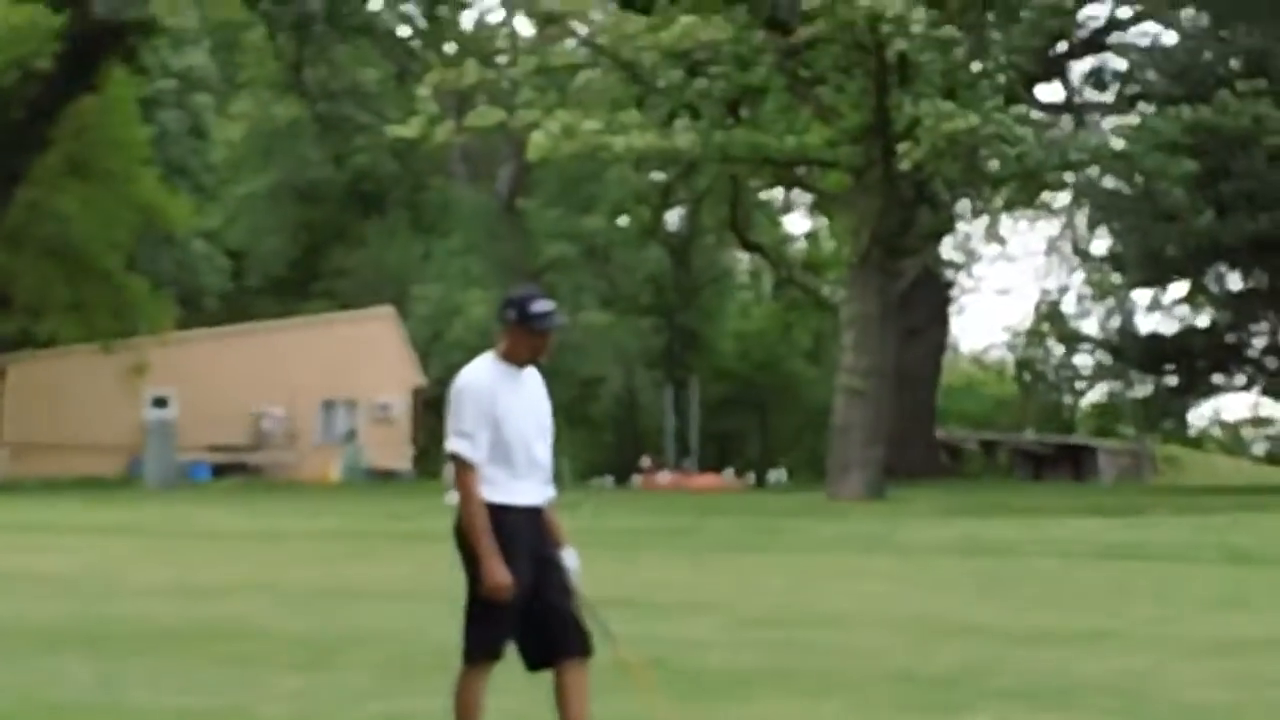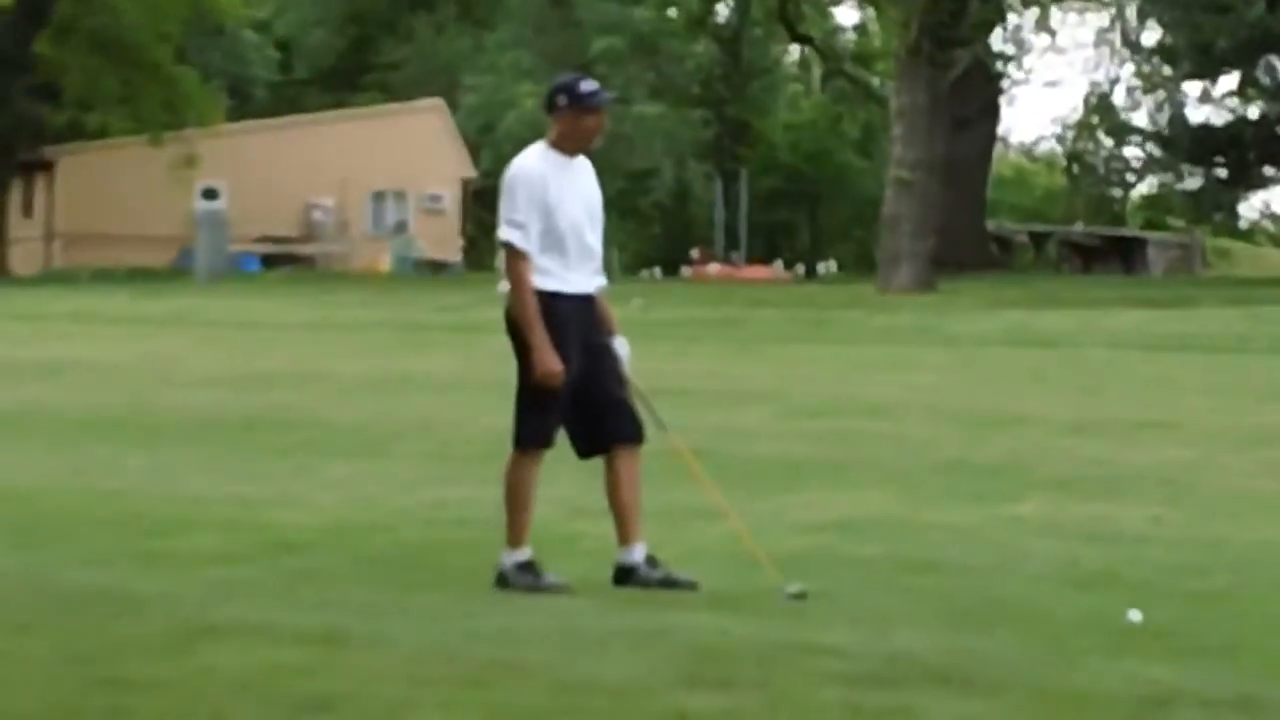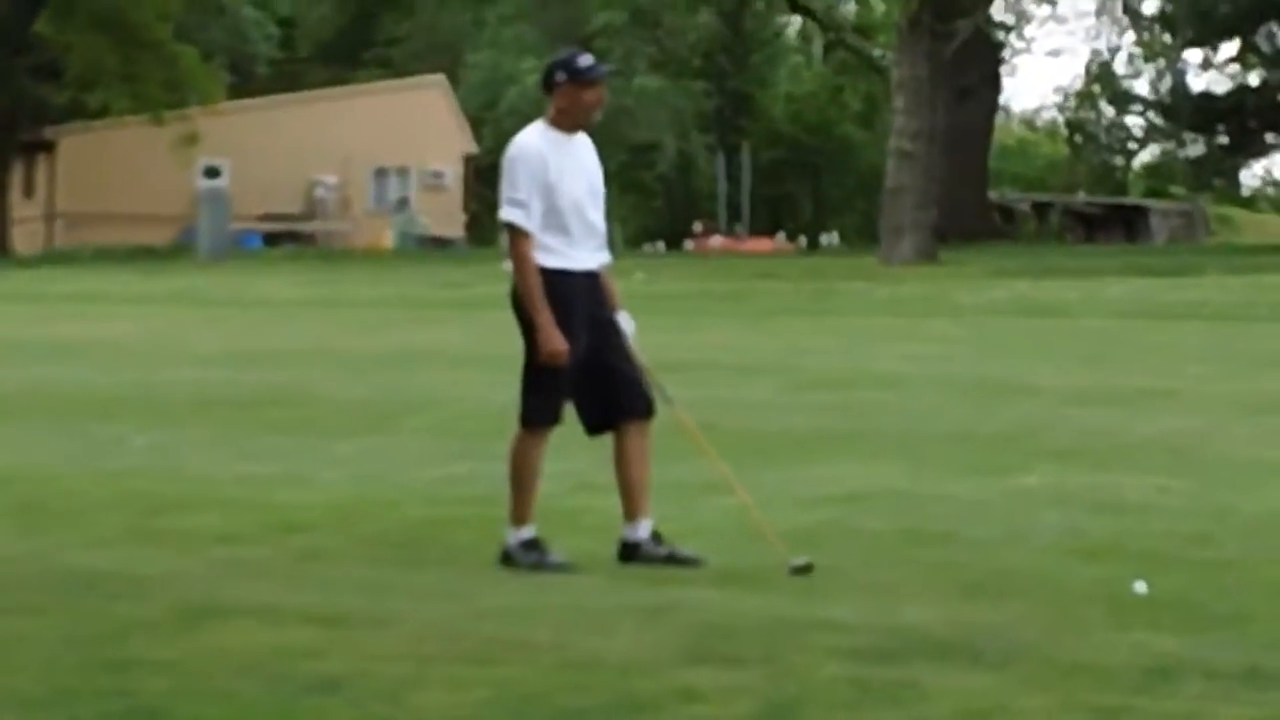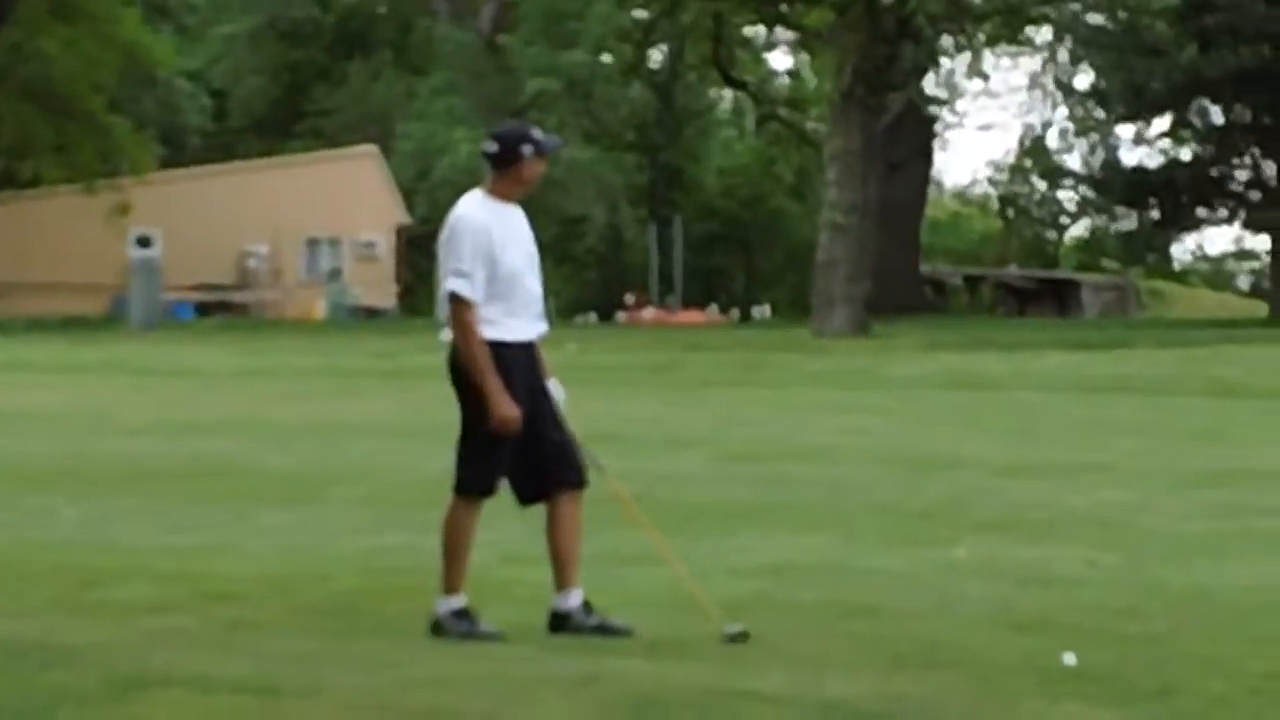
dt=0.7s
person 1, frame 1
left shoulder: (533, 380)
right shoulder: (476, 383)
right elbow: (467, 477)
left wrist: (560, 541)
right wrist: (488, 560)
left hip: (533, 525)
right hip: (495, 522)
left knee: (572, 646)
right knee: (482, 654)
person 1, frame 2
left shoulder: (584, 169)
right shoulder: (529, 170)
right elbow: (518, 264)
left wrist: (611, 328)
right wrist: (540, 346)
left hip: (584, 314)
right hip: (546, 311)
left knee: (623, 434)
right knee: (533, 440)
left ankle: (633, 558)
right ankle: (515, 560)
person 1, frame 3
left shoulder: (584, 145)
right shoulder: (529, 150)
right elbow: (521, 244)
left wrist: (614, 306)
right wrist: (545, 325)
left hip: (588, 291)
right hip: (551, 290)
left knee: (633, 409)
right knee: (539, 419)
left ankle: (638, 535)
right ankle: (519, 538)
person 1, frame 4
left shoulder: (514, 215)
right shoulder: (472, 220)
right elbow: (462, 315)
left wrist: (542, 375)
right wrist: (494, 394)
left hip: (523, 362)
right hip: (489, 362)
left knee: (565, 479)
right knee: (473, 488)
left ankle: (569, 605)
right ankle: (450, 607)
